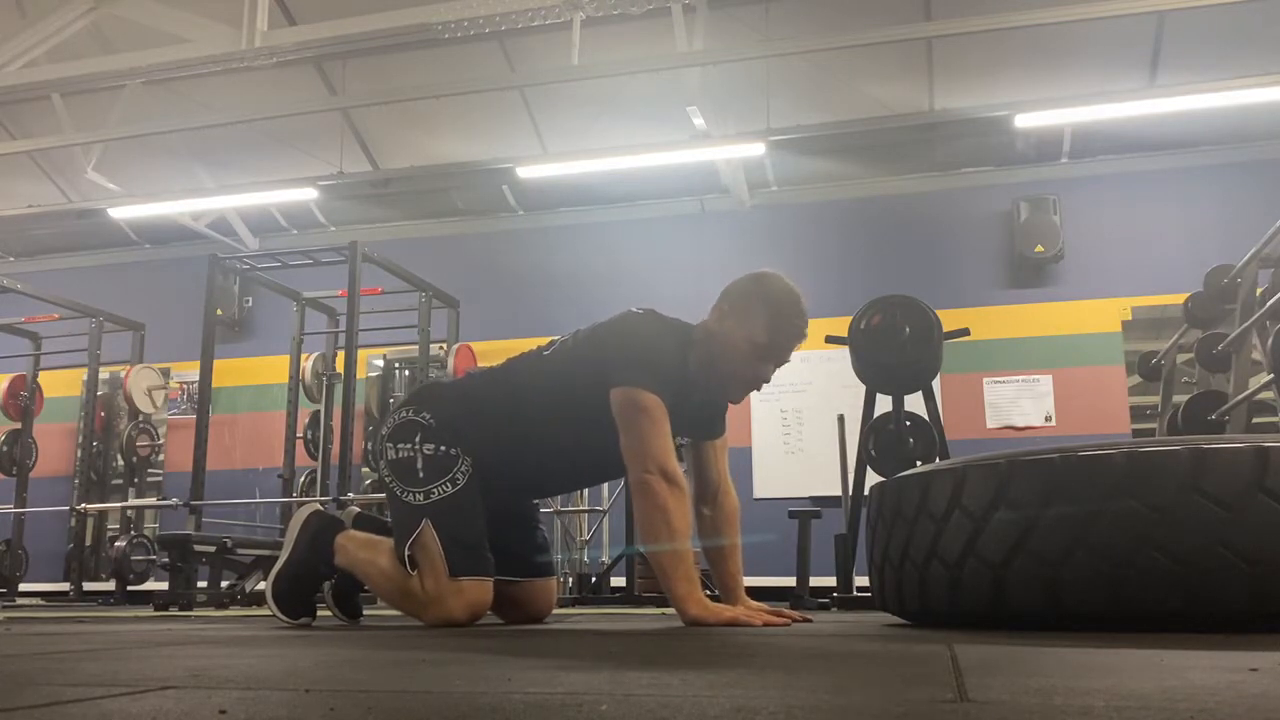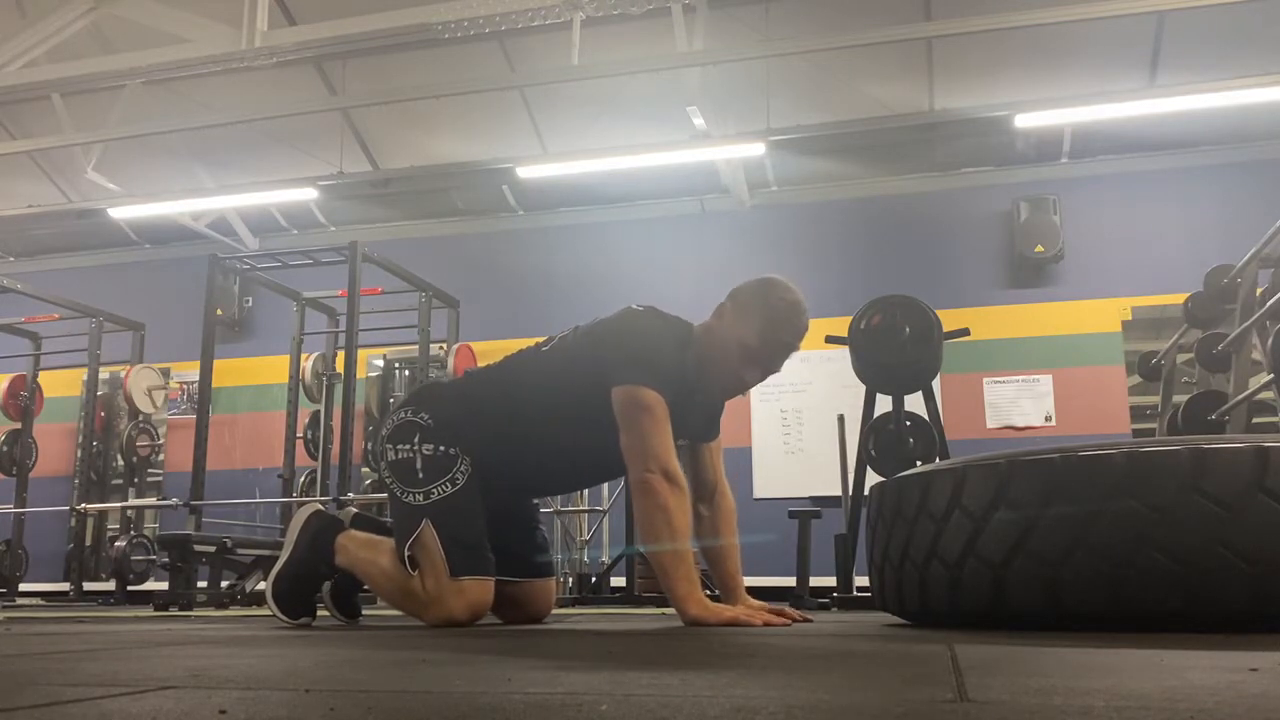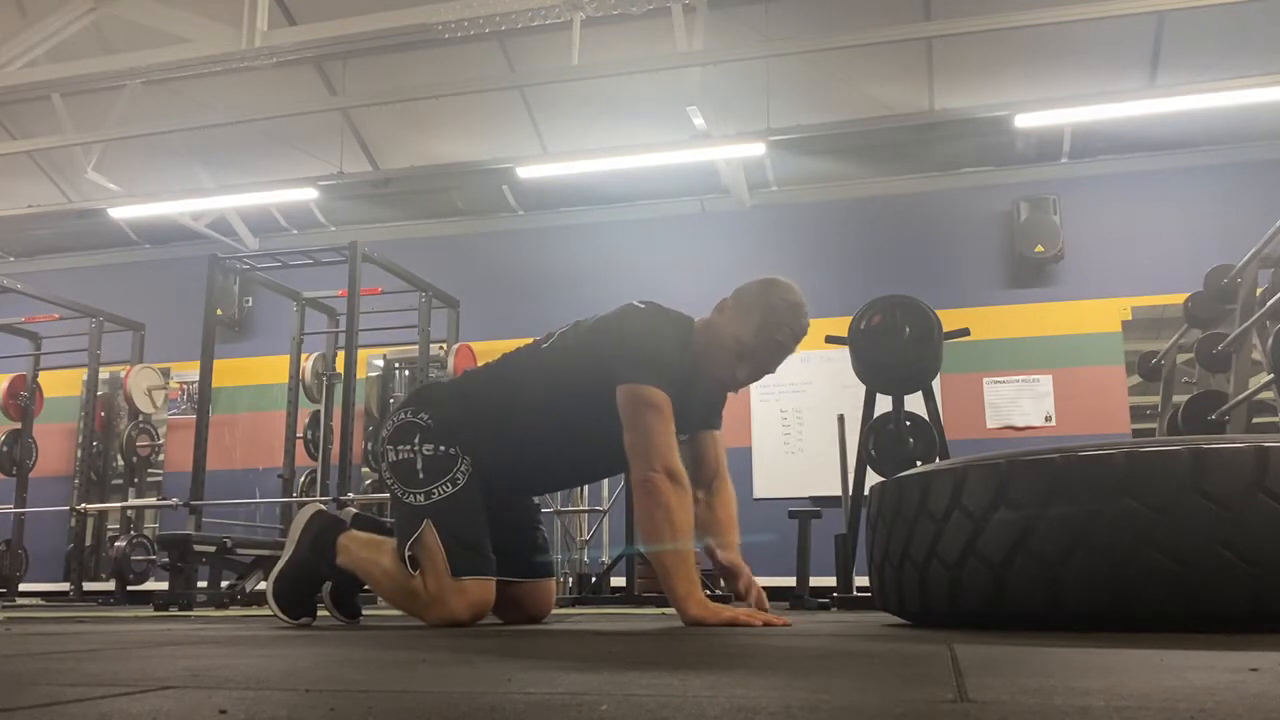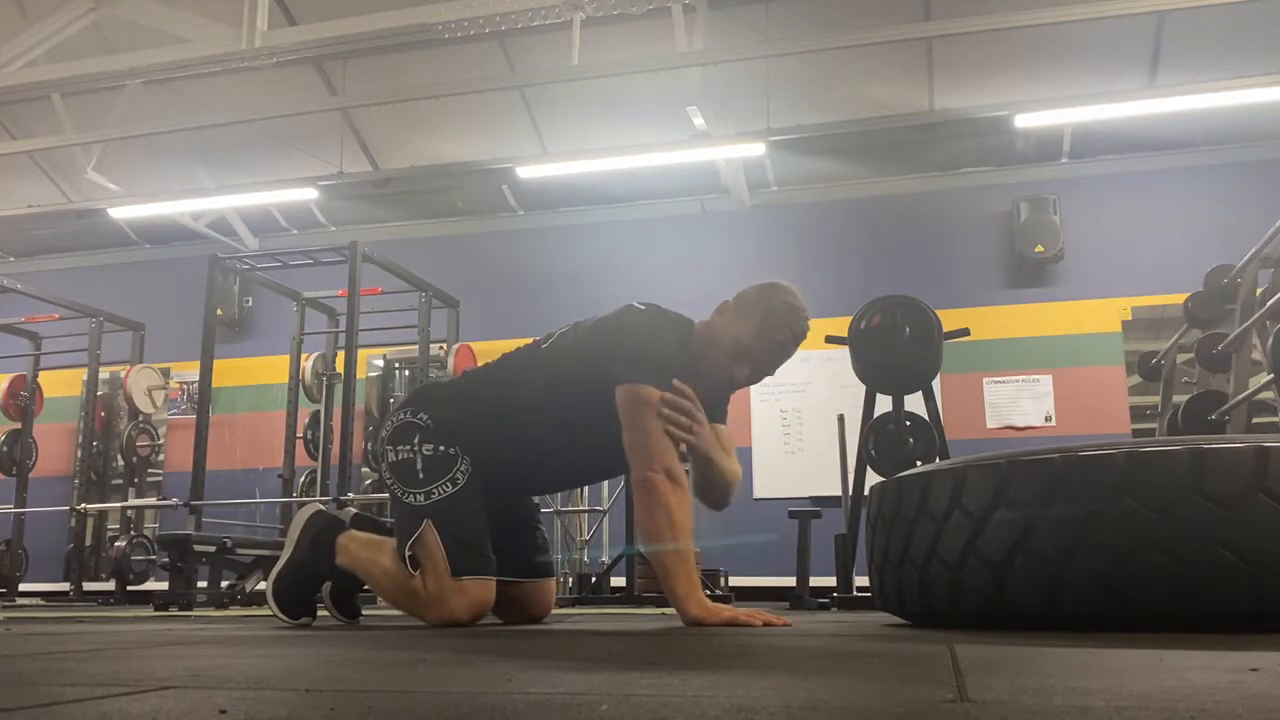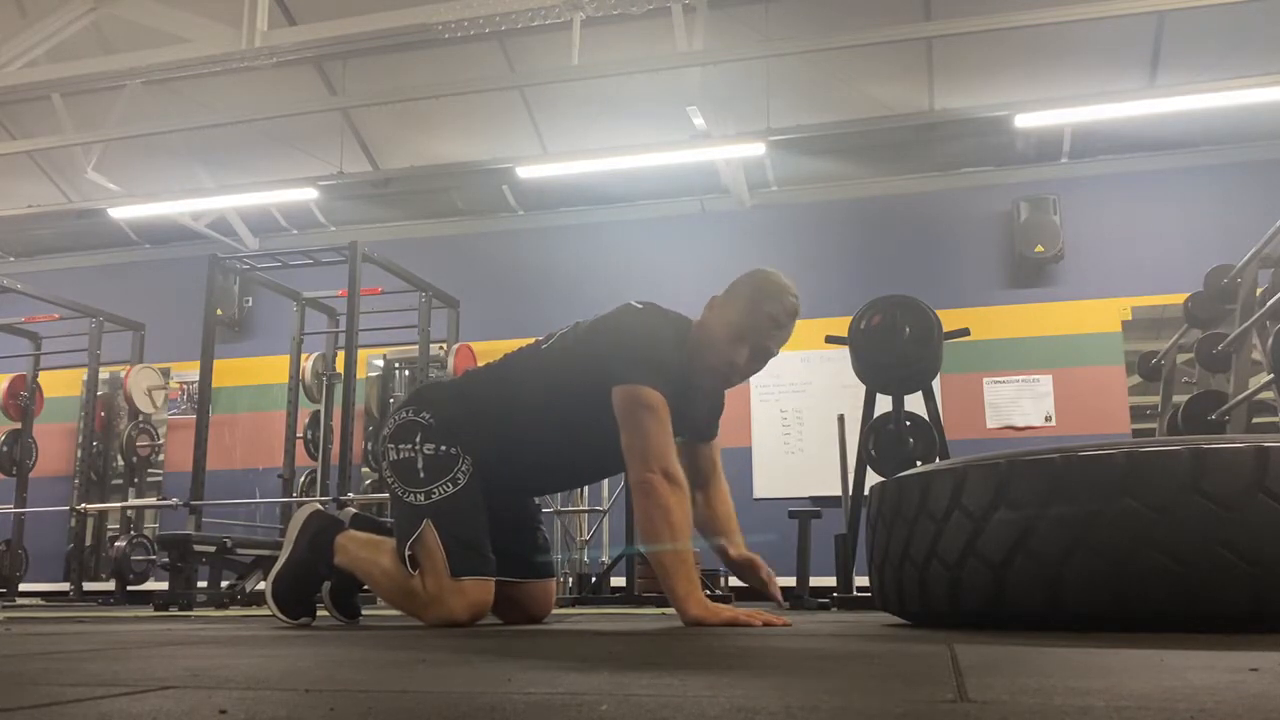
dt=0.3s
person 1, frame 1
left shoulder: (708, 387)
right shoulder: (647, 346)
left elbow: (714, 494)
right elbow: (655, 478)
left wrist: (736, 597)
right wrist: (693, 604)
left hip: (495, 464)
right hip: (435, 434)
left knee: (532, 605)
right knee: (456, 602)
left ankle: (370, 537)
right ankle: (325, 541)
person 1, frame 2
left shoulder: (703, 385)
right shoulder: (648, 343)
left elbow: (709, 494)
right elbow: (655, 477)
left wrist: (737, 596)
right wrist: (692, 603)
left hip: (492, 462)
right hip: (435, 433)
left knee: (531, 606)
right knee: (457, 604)
left ankle: (368, 539)
right ankle: (327, 541)
person 1, frame 3
left shoulder: (704, 381)
right shoulder: (649, 338)
left elbow: (713, 479)
right elbow: (657, 476)
left wrist: (731, 559)
right wrist: (693, 604)
left hip: (493, 461)
right hip: (435, 433)
left knee: (530, 604)
right knee: (460, 601)
left ankle: (370, 539)
right ankle: (328, 540)
person 1, frame 4
left shoulder: (706, 380)
right shoulder: (649, 338)
left elbow: (719, 489)
right elbow: (655, 475)
left wrist: (704, 448)
right wrist: (693, 603)
left hip: (494, 461)
right hip: (435, 432)
left knee: (531, 606)
right knee: (460, 603)
left ankle: (366, 542)
right ankle: (329, 541)
person 1, frame 5
left shoulder: (705, 389)
right shoulder: (647, 340)
left elbow: (704, 482)
right elbow: (656, 477)
left wrist: (736, 551)
right wrist: (694, 604)
left hip: (495, 464)
right hip: (437, 433)
left knee: (531, 606)
right knee: (458, 603)
left ankle: (365, 538)
right ankle: (326, 541)
